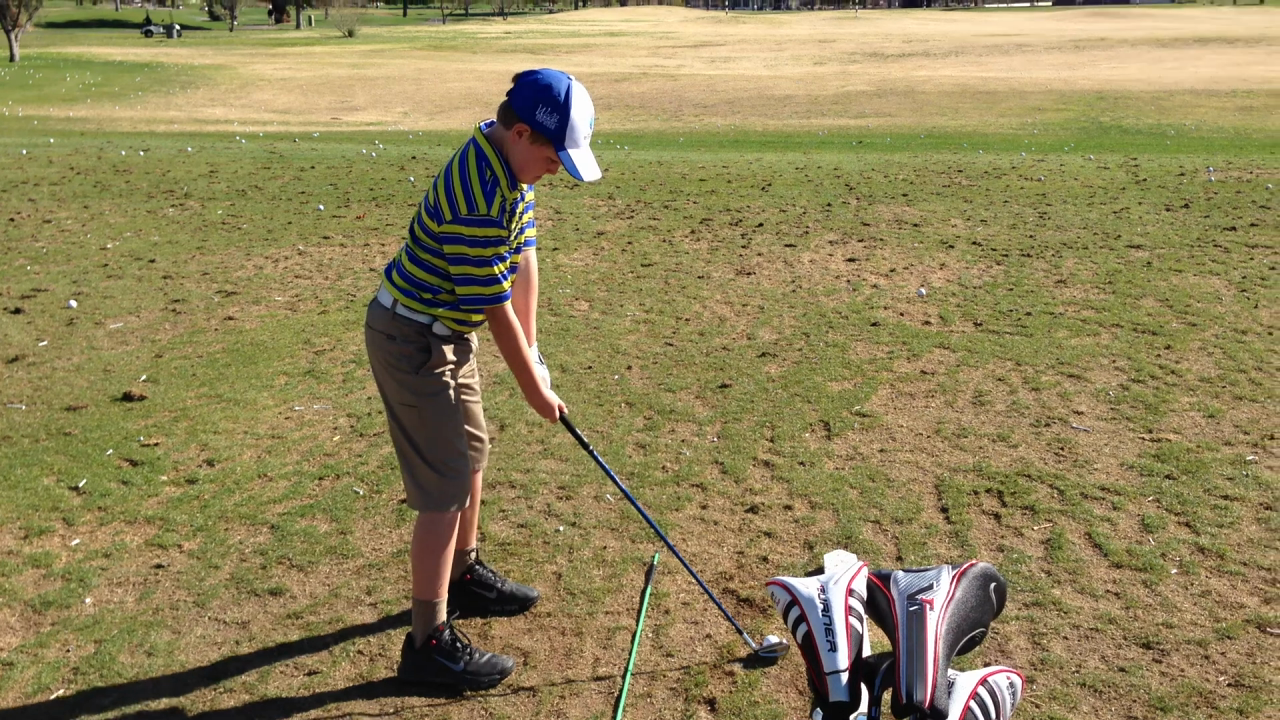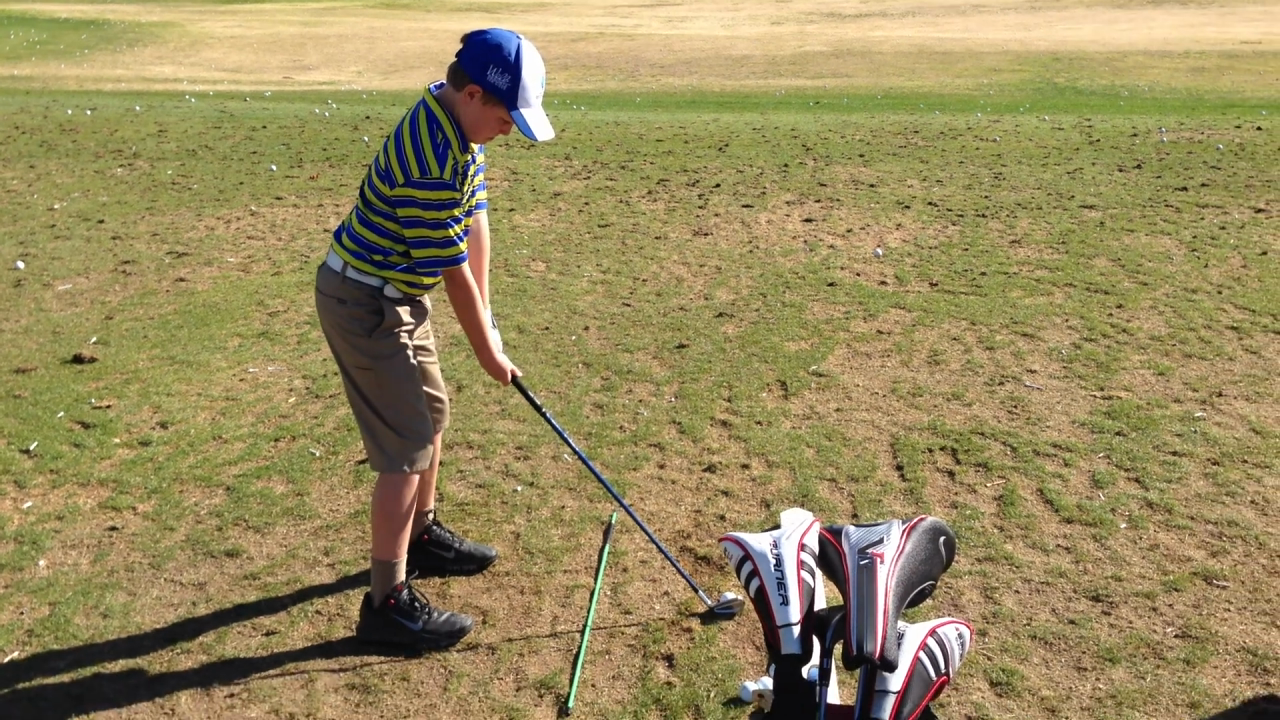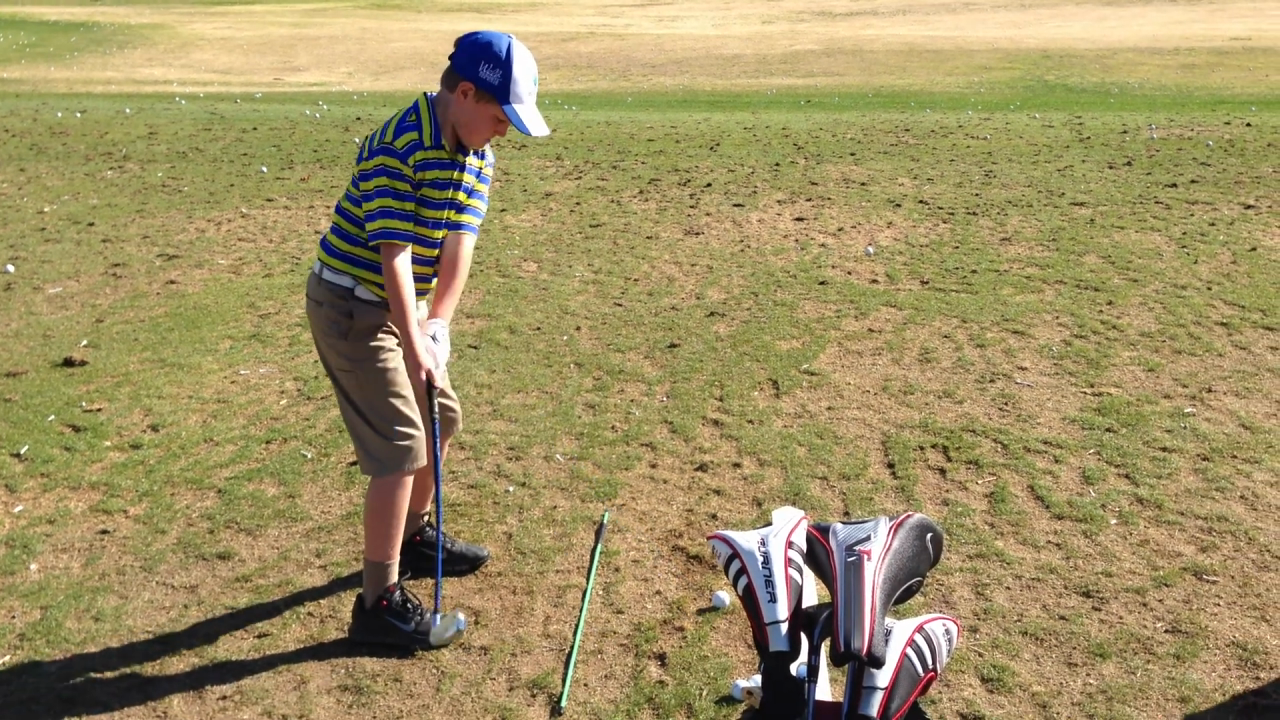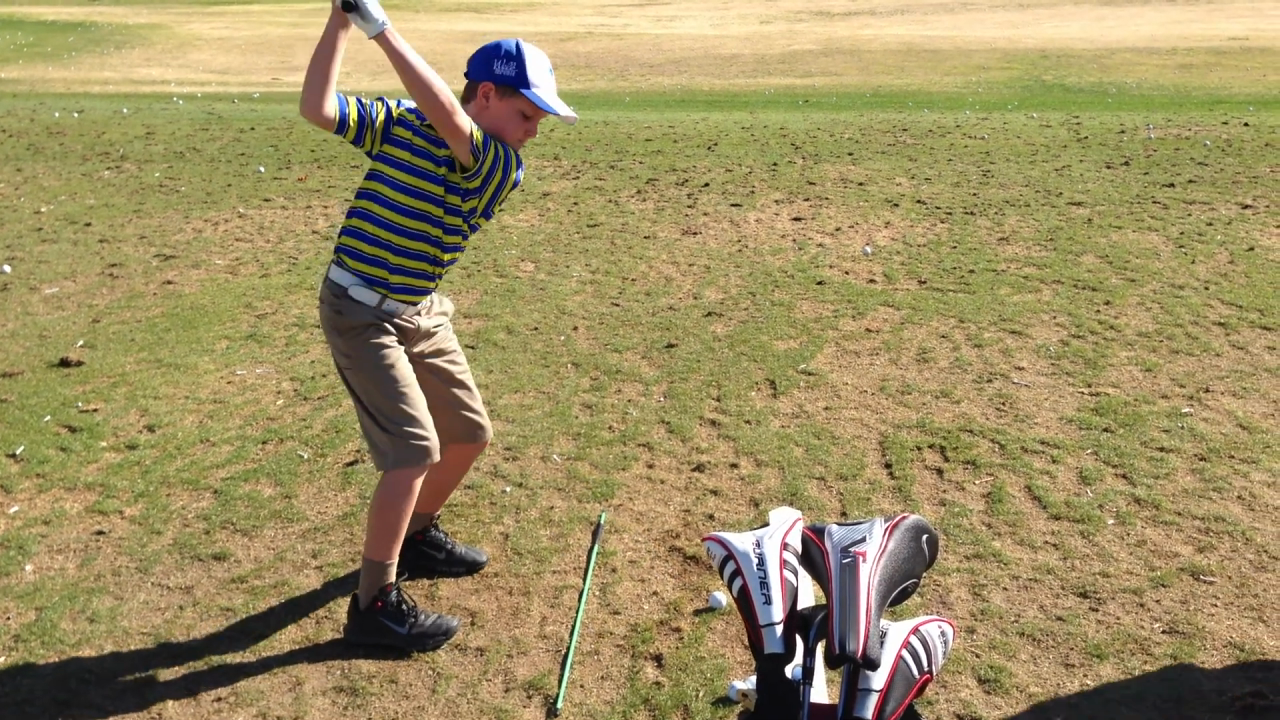
dt=0.7s
person 1, frame 1
left shoulder: (507, 162)
right shoulder: (480, 198)
left elbow: (524, 258)
right elbow: (496, 307)
left wrist: (533, 349)
right wrist: (532, 386)
left hip: (444, 331)
right hip: (413, 340)
left knee: (470, 453)
right knee: (443, 487)
left ankle: (462, 576)
right ankle: (428, 642)
person 1, frame 2
left shoulder: (455, 123)
right shoulder: (432, 159)
left elbow: (475, 221)
right elbow: (454, 269)
left wrist: (487, 316)
right wrist: (487, 351)
left hip: (396, 294)
right hip: (365, 303)
left knee: (430, 414)
right knee: (406, 447)
left ankle: (421, 535)
right ankle: (388, 602)
person 1, frame 3
left shoulder: (477, 160)
right shoulder: (400, 142)
left elbow: (460, 244)
right elbow: (388, 249)
left wrist: (438, 324)
right wrist: (411, 341)
left hip: (409, 306)
right hip: (347, 304)
left knee: (438, 420)
right knee: (400, 446)
left ankle: (413, 536)
right ankle: (380, 603)
person 1, frame 4
left shoulder: (501, 168)
right shoulder: (397, 122)
left elbow: (446, 118)
right elbow: (317, 107)
left hip: (418, 312)
right hip: (359, 311)
left knee: (469, 433)
right knee: (413, 448)
left ankle: (416, 535)
right ankle: (374, 602)
